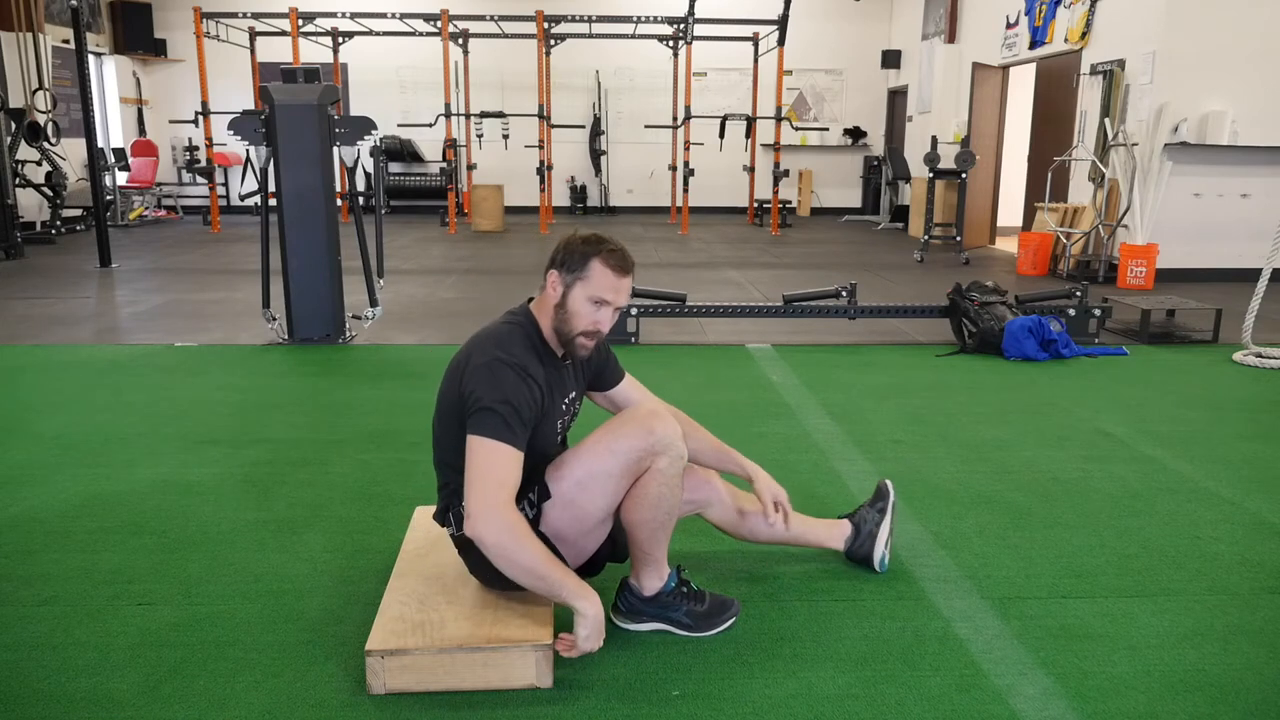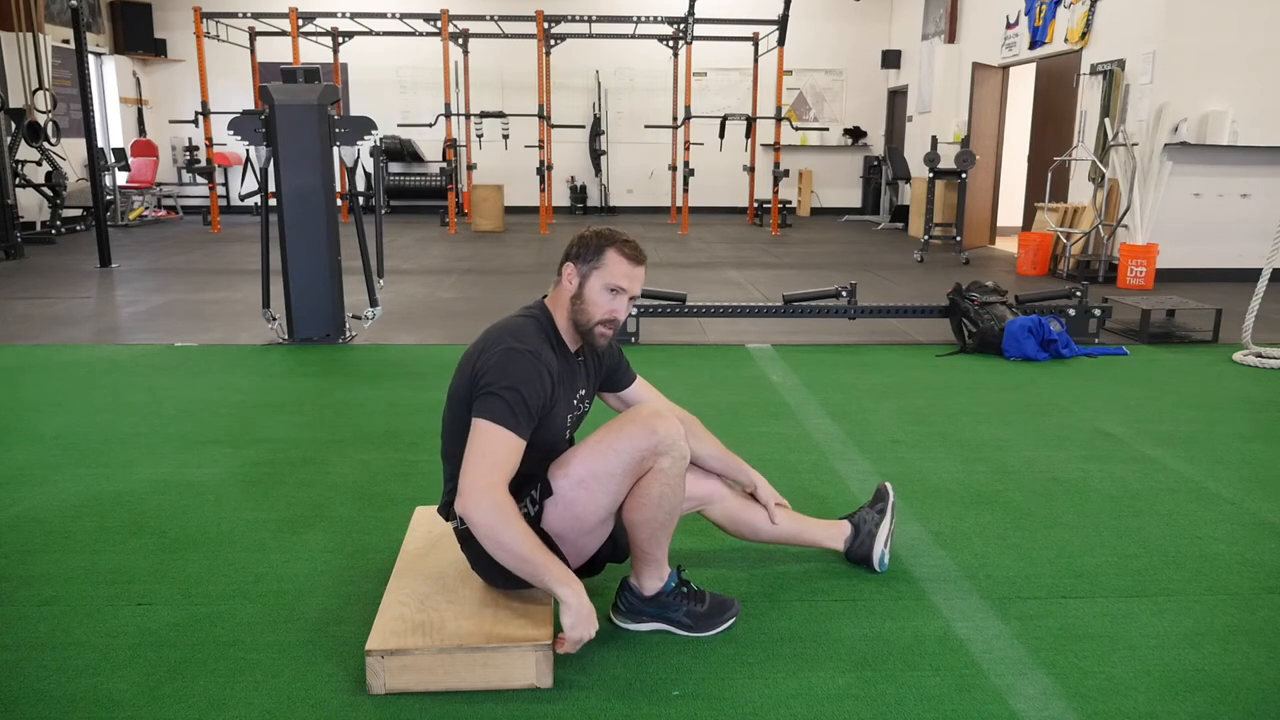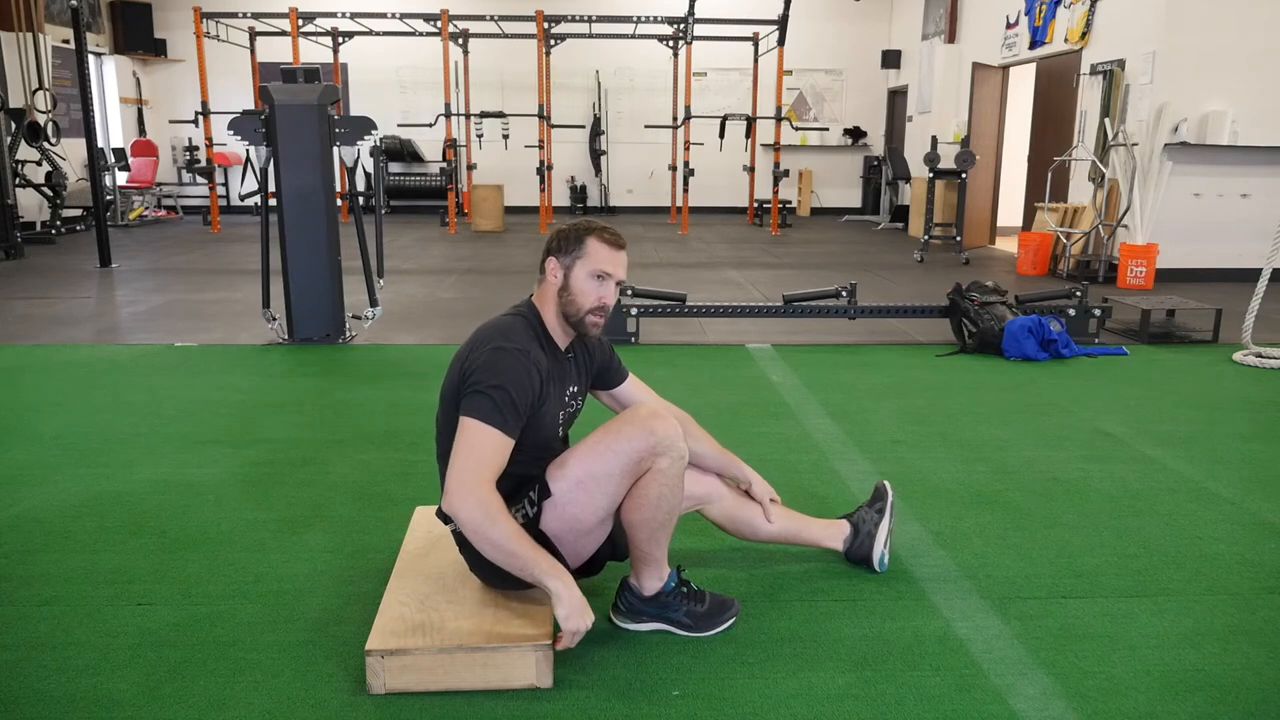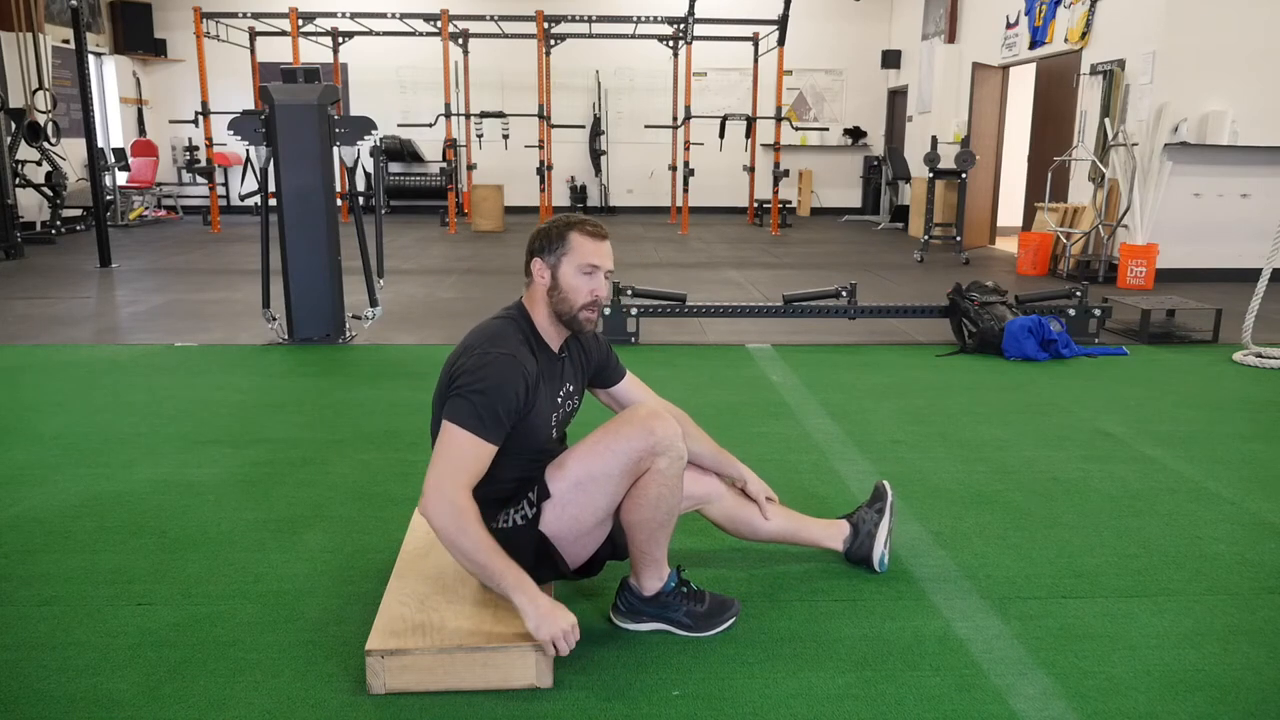
dt=0.3s
person 1, frame 1
left shoulder: (578, 336)
right shoulder: (505, 368)
left elbow: (657, 409)
right elbow: (486, 521)
left wrist: (750, 468)
right wrist: (584, 600)
left hip: (543, 505)
right hip: (506, 547)
left knee: (702, 485)
right knee: (654, 432)
left ankle: (847, 536)
right ankle: (650, 594)
person 1, frame 2
left shoulder: (592, 344)
right shoulder: (520, 357)
left elbow: (675, 416)
right elbow: (476, 499)
left wrist: (751, 478)
right wrist: (569, 591)
left hip: (546, 510)
right hip: (507, 541)
left knee: (703, 486)
right knee: (655, 431)
left ankle: (849, 537)
right ankle: (649, 594)
person 1, frame 3
left shoulder: (582, 341)
right shoulder: (509, 357)
left elbow: (665, 410)
right elbow: (464, 498)
left wrist: (745, 475)
right wrist: (560, 584)
left hip: (544, 507)
right hip: (507, 538)
left knee: (703, 485)
right knee: (654, 431)
left ankle: (847, 537)
right ankle: (649, 595)
person 1, frame 4
left shoulder: (578, 339)
right shoulder: (498, 364)
left elbow: (660, 407)
right elbow: (441, 500)
left wrist: (739, 471)
right wrist: (529, 599)
left hip: (544, 508)
right hip: (510, 539)
left knee: (704, 485)
right knee: (653, 432)
left ankle: (847, 537)
right ankle: (649, 595)
